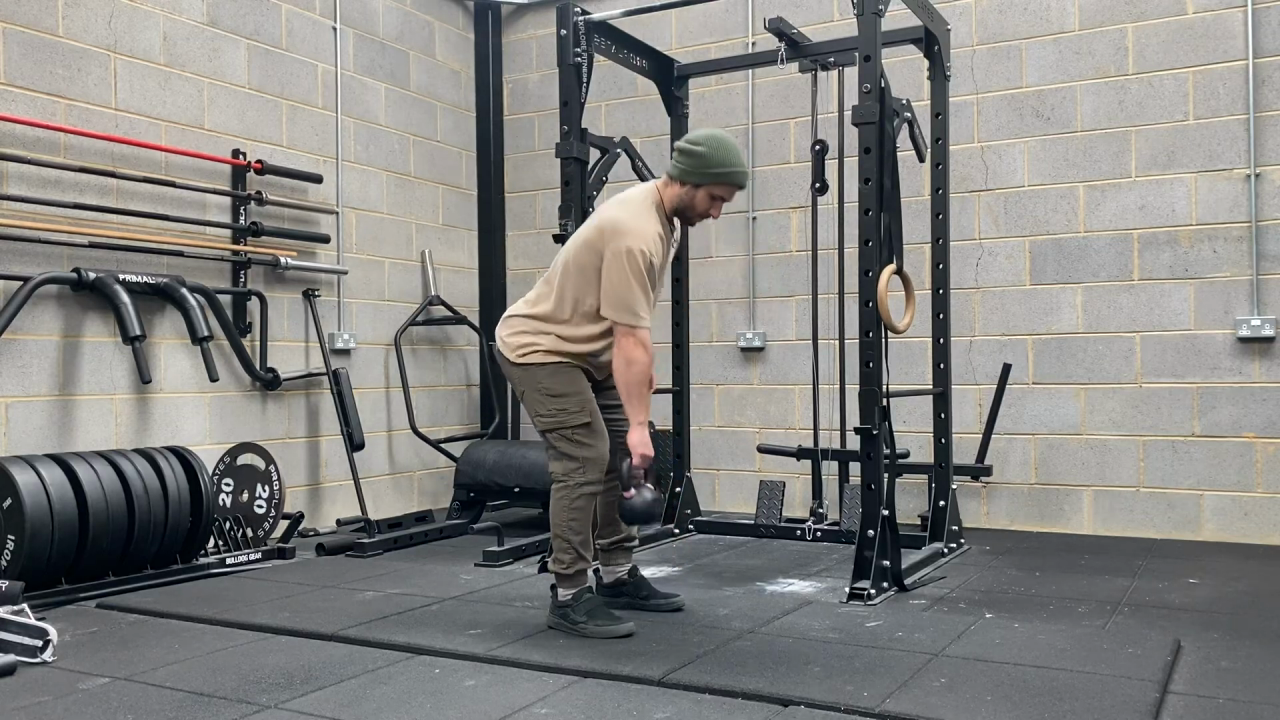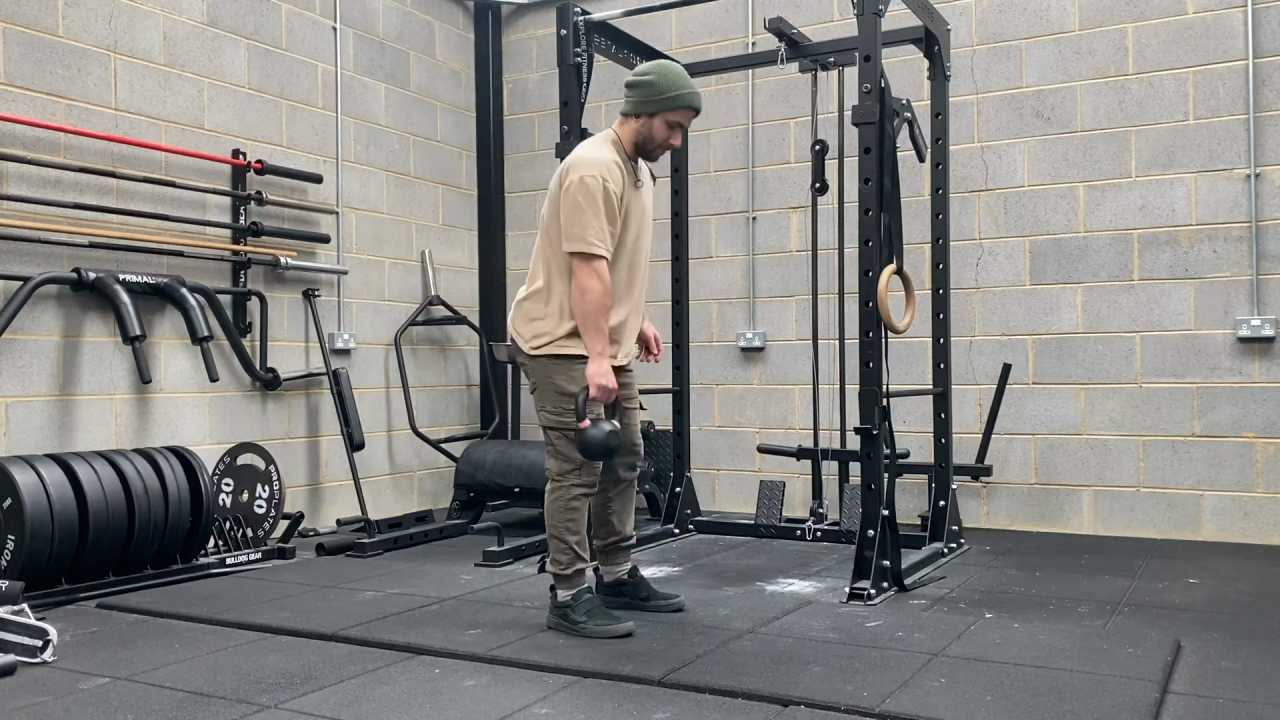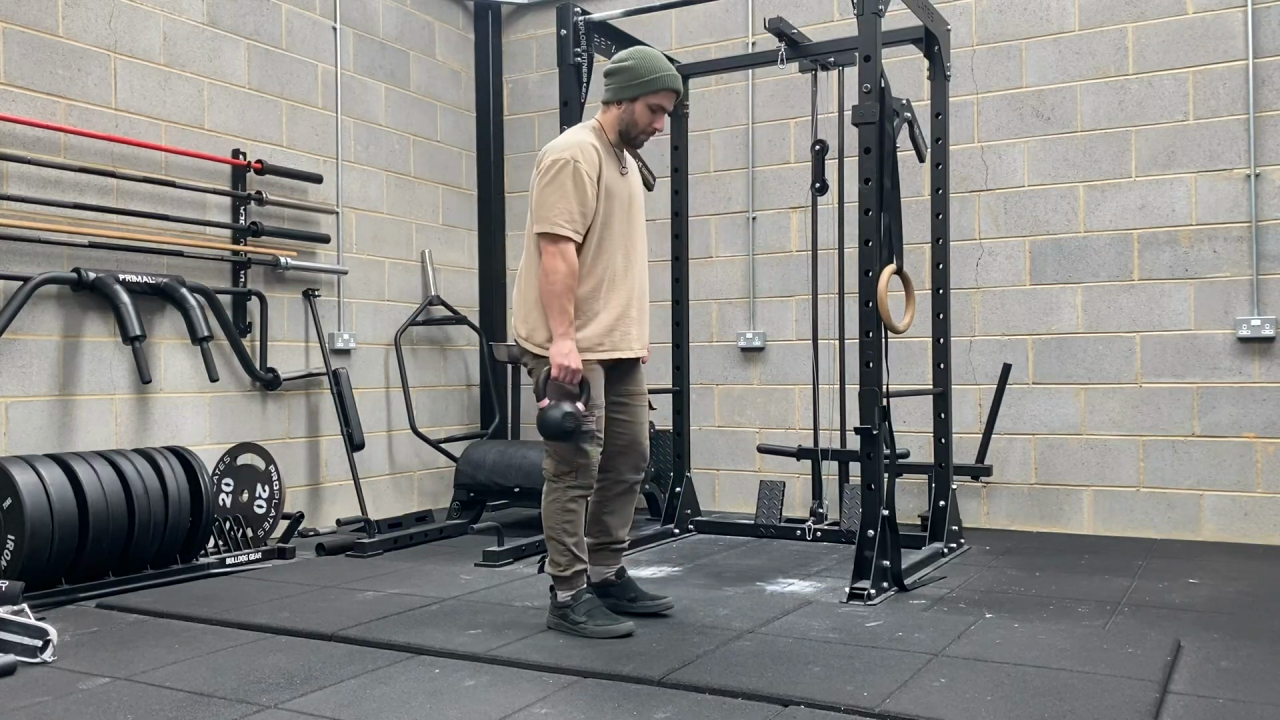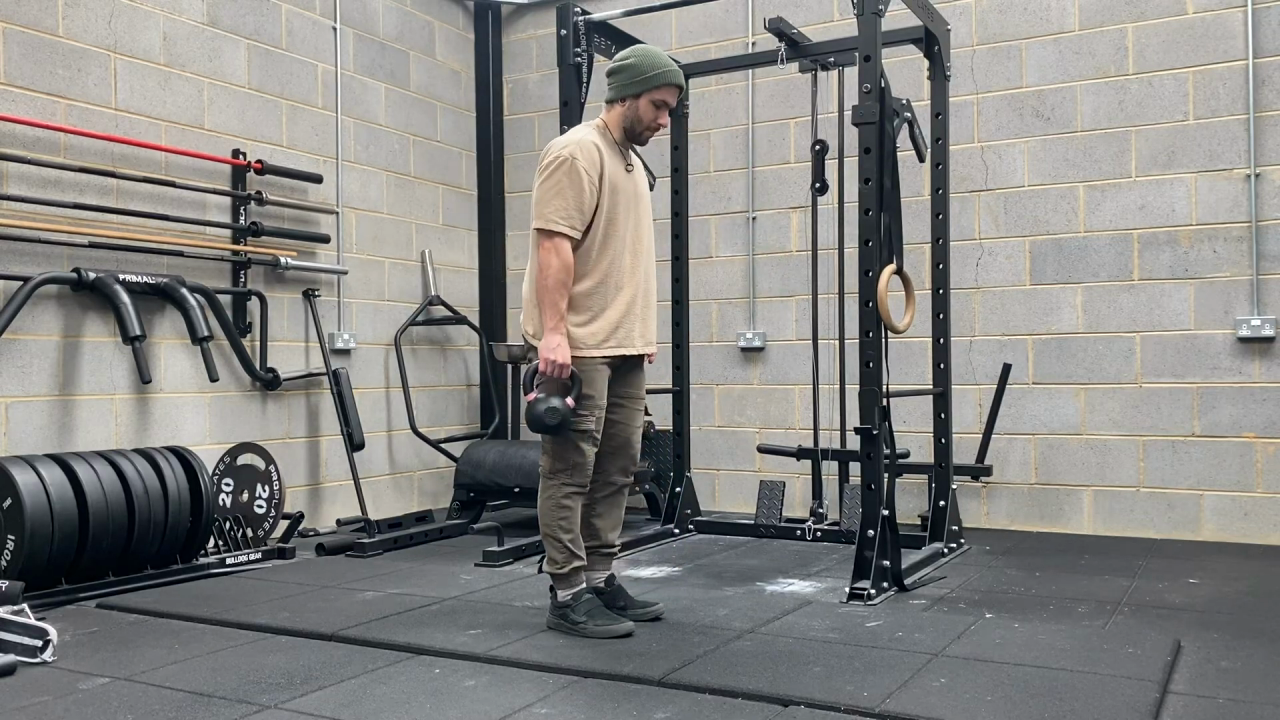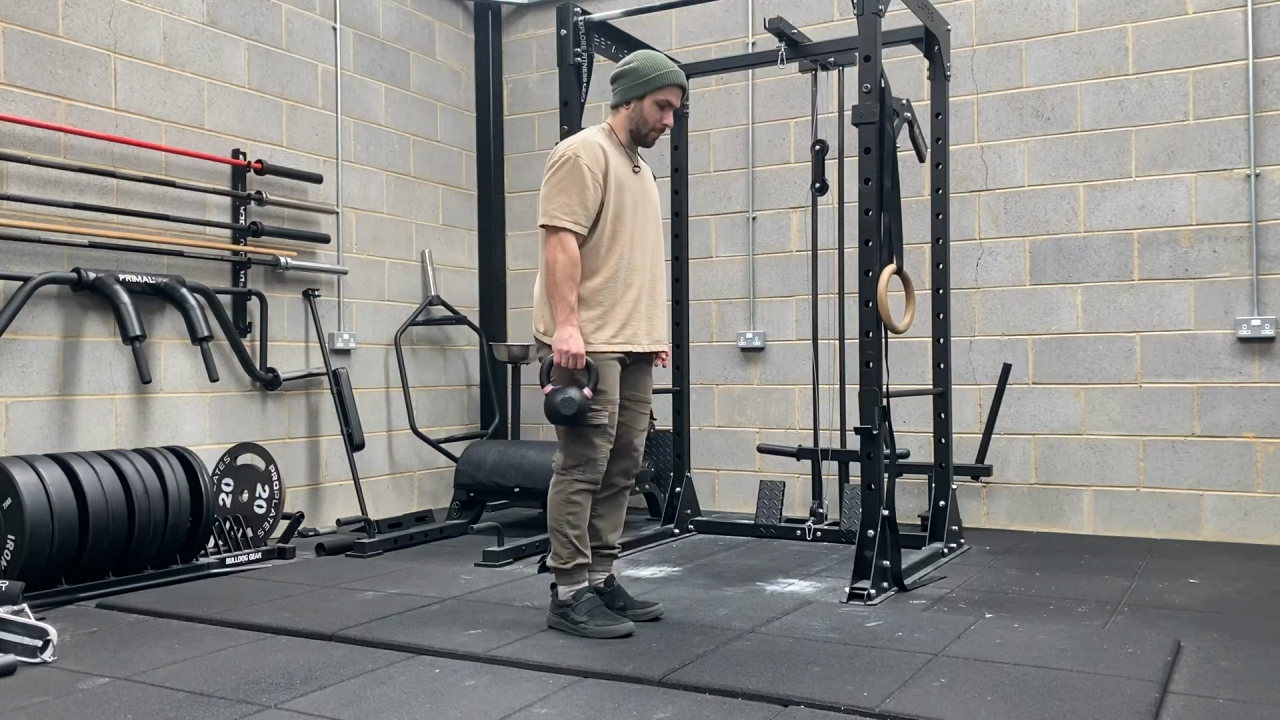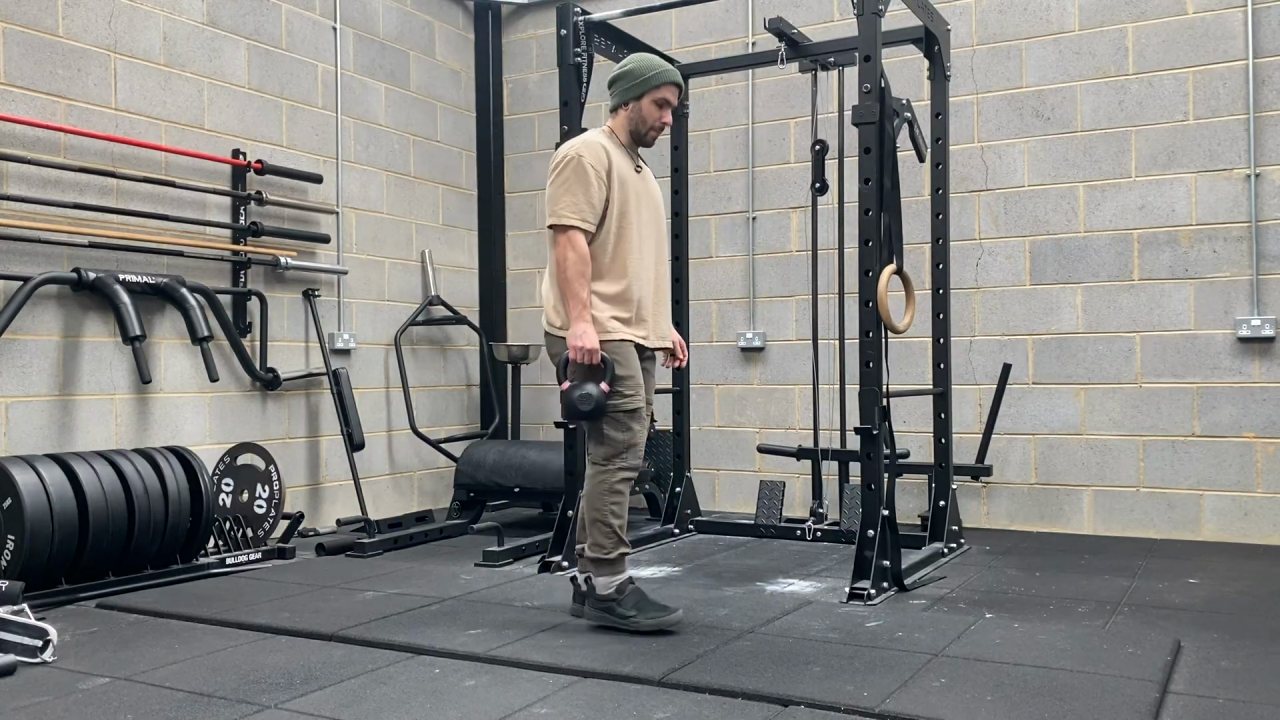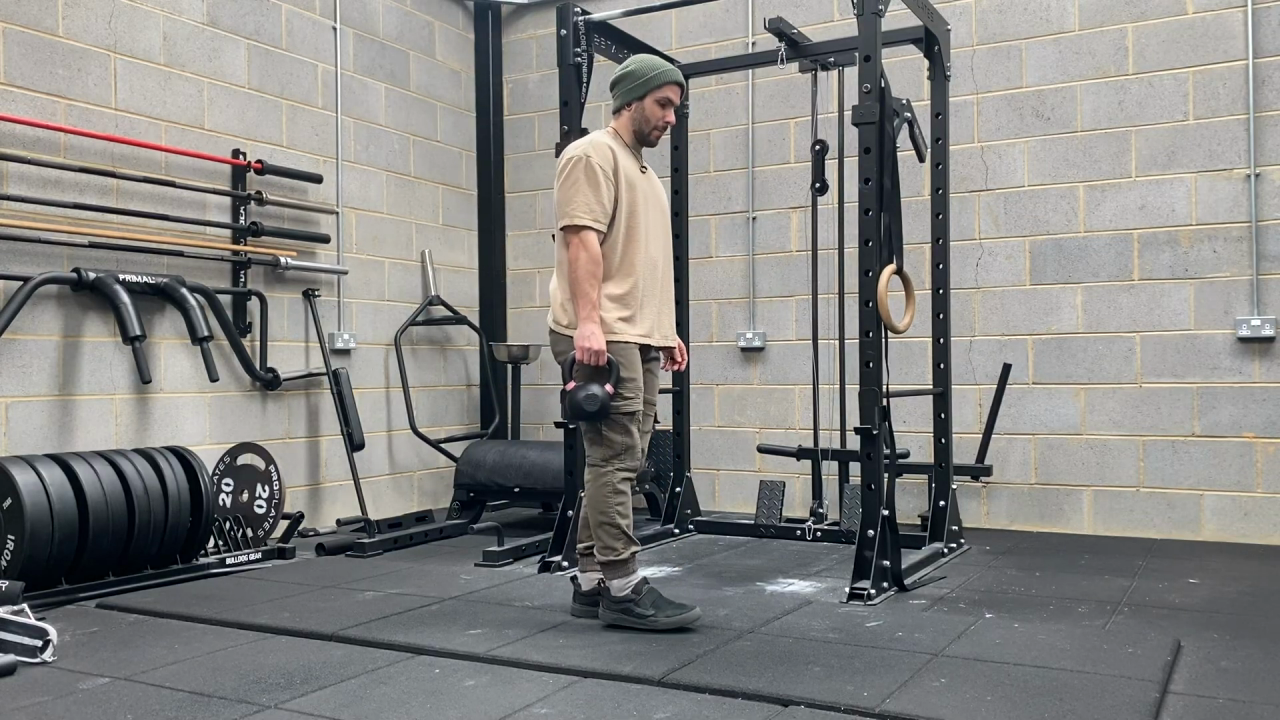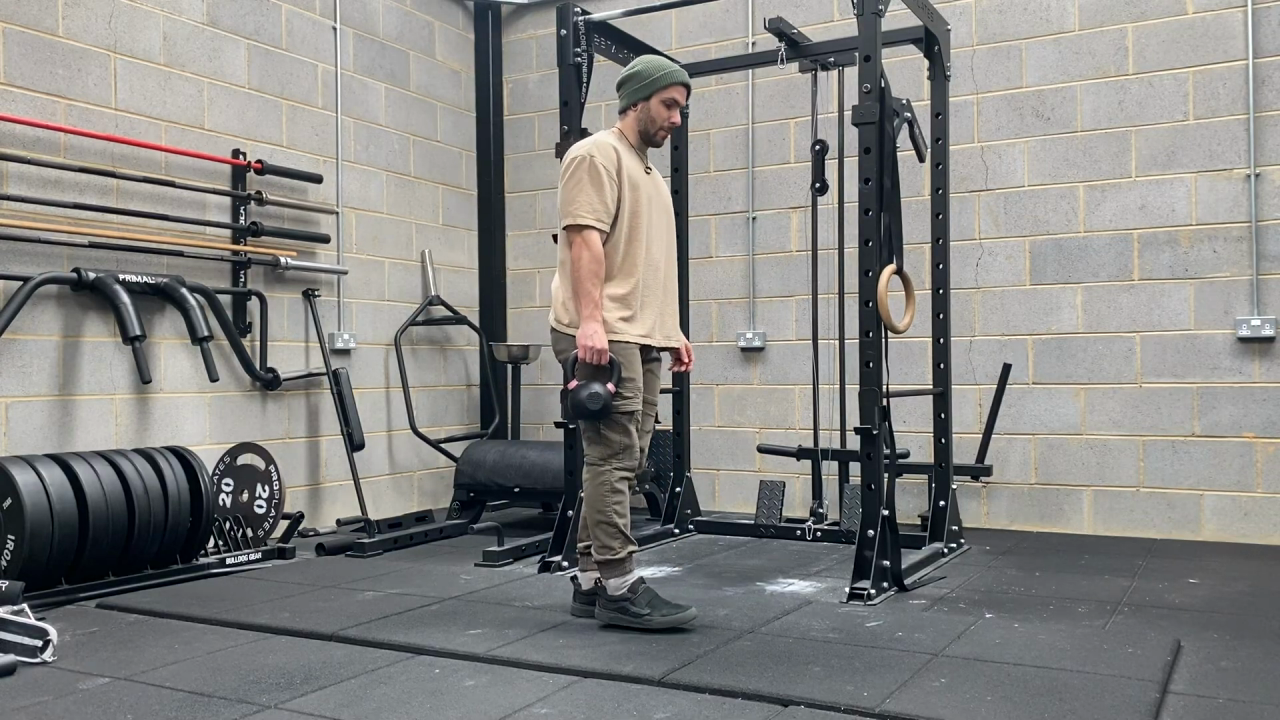
dt=0.3s
person 1, frame 1
left shoulder: (659, 209)
right shoulder: (636, 234)
right elbow: (631, 341)
right wrist: (639, 427)
left hip: (584, 346)
right hip: (538, 347)
left knee: (621, 457)
right knee: (585, 460)
left ankle: (616, 575)
right ankle: (569, 595)
person 1, frame 2
left shoulder: (636, 168)
right shoulder: (595, 168)
right elbow: (587, 270)
left wrist: (639, 321)
right wrist: (598, 358)
left hip: (606, 343)
right hip: (560, 345)
left knee: (621, 459)
right knee: (578, 467)
left ankle: (617, 576)
right ankle: (569, 596)
person 1, frame 3
left shoulder: (623, 161)
right shoulder: (574, 155)
right elbow: (557, 251)
left wrist: (632, 324)
right wrist: (563, 339)
left hip: (618, 345)
right hip: (571, 347)
left knee: (629, 460)
right knee: (575, 469)
left ankle: (606, 574)
right ankle: (569, 595)
person 1, frame 4
left shoulder: (630, 163)
right shoulder: (577, 153)
right elbow: (554, 246)
left wrist: (642, 331)
right wrist: (552, 333)
left hip: (623, 345)
right hip: (576, 345)
left knee: (616, 469)
right knee: (571, 470)
left ankle: (598, 579)
right ankle: (568, 595)
person 1, frame 5
left shoulder: (639, 167)
right shoulder: (584, 154)
right elbow: (561, 242)
left wrist: (654, 330)
right wrist: (564, 325)
left hip: (631, 342)
right hip: (586, 340)
left knee: (620, 468)
right knee: (584, 464)
left ankle: (598, 578)
right ankle: (569, 592)
person 1, frame 6
left shoulder: (639, 171)
right shoulder: (587, 154)
right elbow: (571, 240)
left wrist: (663, 325)
right wrist: (581, 322)
left hip: (634, 335)
right hip: (596, 334)
left knee: (618, 459)
right knee: (617, 455)
left ankle: (591, 580)
right ankle: (609, 586)
person 1, frame 7
left shoulder: (642, 170)
right shoulder: (593, 155)
right elbow: (582, 242)
left wrist: (664, 330)
right wrist: (589, 323)
left hip: (635, 336)
right hip: (601, 335)
left knee: (621, 459)
right knee: (615, 457)
left ankle: (591, 580)
right ankle: (623, 587)
person 1, frame 8
left shoulder: (648, 172)
right shoulder: (596, 155)
right elbow: (585, 240)
left wrist: (671, 329)
right wrist: (591, 321)
left hip: (641, 337)
right hip: (602, 335)
left knee: (623, 459)
right knee: (613, 457)
left ankle: (592, 581)
right ankle: (619, 587)
